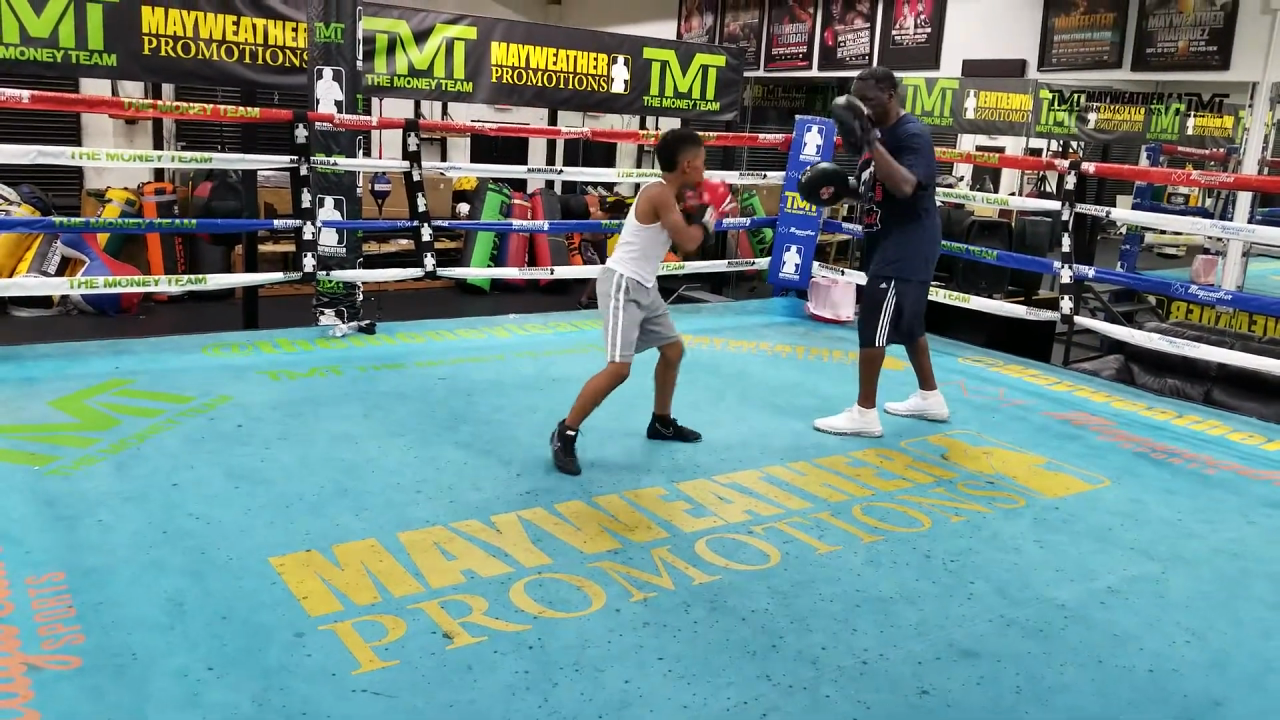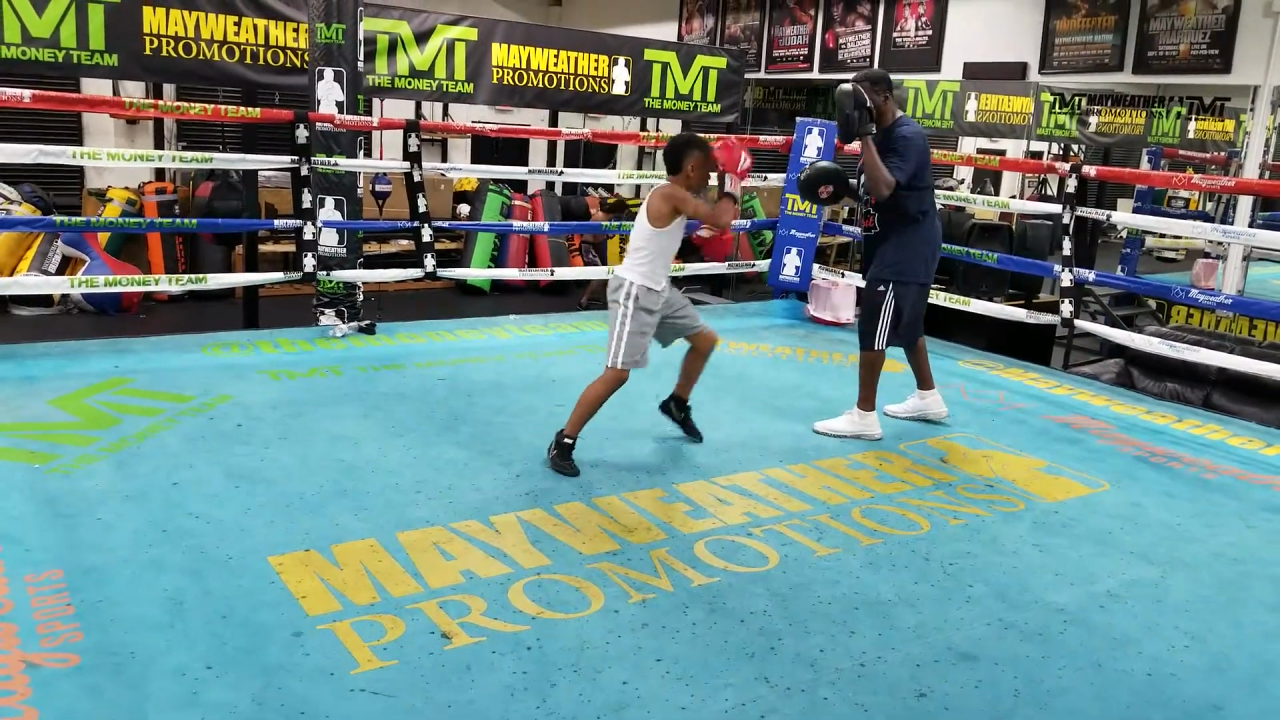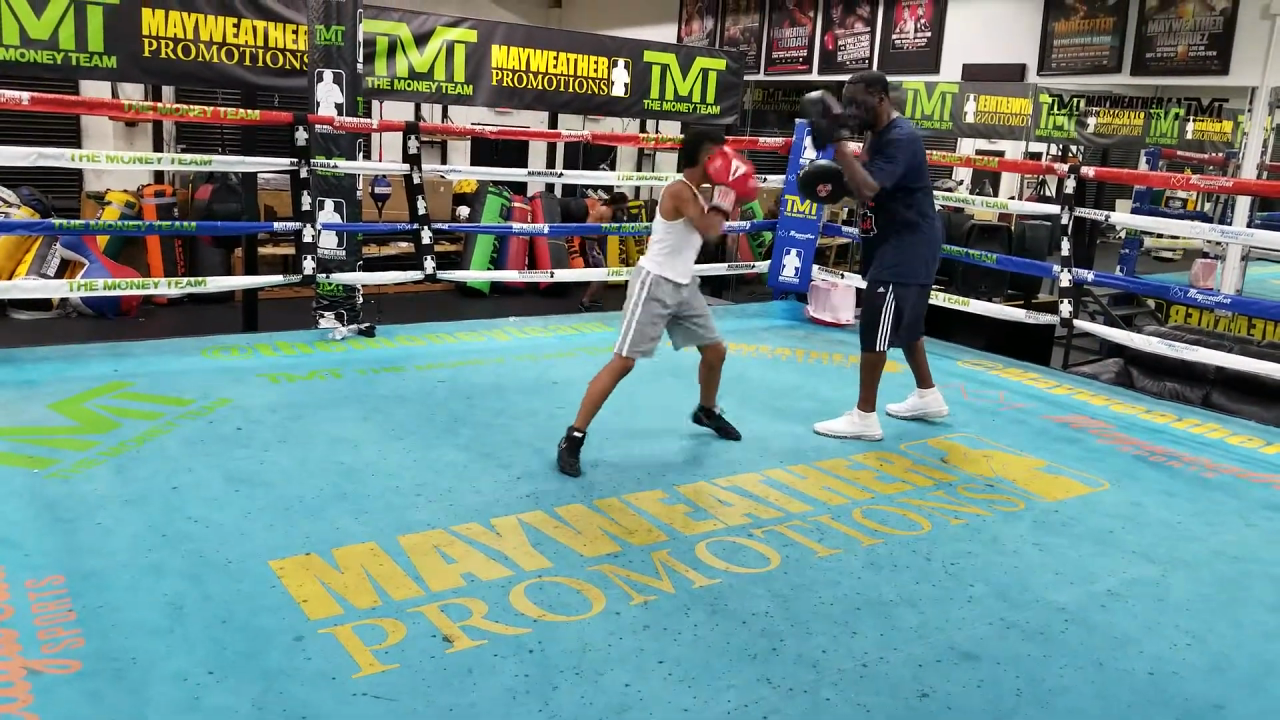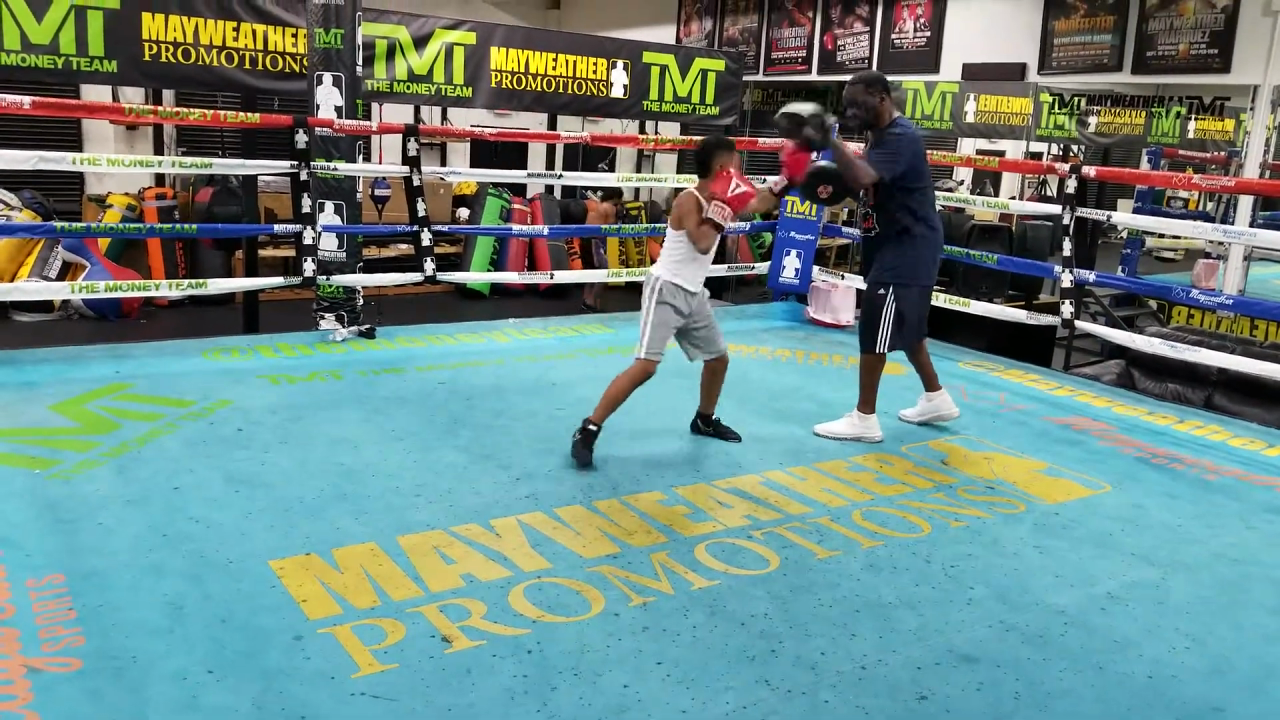
dt=0.1s
person 1, frame 1
left shoulder: (912, 134)
right shoulder: (878, 132)
left elbow: (904, 186)
left wrist: (870, 142)
left hip: (908, 243)
right hip: (890, 241)
left knee: (873, 322)
right knee: (907, 320)
left ankle: (864, 413)
right ankle: (929, 397)
person 1, frame 2
left shoulder: (906, 136)
right shoulder: (882, 133)
left elbow: (883, 187)
right elbow: (871, 186)
left wrist: (865, 134)
left hip: (908, 244)
right hip: (899, 243)
left knee: (874, 325)
right knee: (905, 323)
left ankle: (864, 416)
right ankle: (927, 397)
person 1, frame 3
left shoulder: (900, 138)
right shoulder: (880, 134)
left elbow: (867, 188)
right elbow: (866, 188)
left wrist: (838, 143)
left hip: (908, 246)
right hip: (900, 244)
left knee: (875, 326)
right knee: (905, 324)
left ankle: (865, 417)
right ankle: (928, 396)
person 1, frame 4
left shoulder: (902, 137)
right shoulder: (884, 135)
left elbow: (861, 175)
right elbow: (868, 185)
left wrist: (827, 137)
left hip: (908, 247)
right hip: (902, 245)
left knee: (875, 330)
right knee: (904, 327)
left ankle: (863, 419)
right ankle: (936, 399)
person 2, frame 1
left shoulder: (662, 192)
right shoulder: (660, 194)
right elbow: (687, 243)
left wrist: (692, 215)
right wrist: (710, 212)
left hip: (643, 285)
right hip: (623, 283)
left knee: (674, 350)
right knee: (618, 368)
left ankle: (661, 422)
right ankle: (566, 433)
person 2, frame 2
left shoulder: (677, 195)
right shoulder: (669, 195)
right elbow: (722, 220)
right wrist: (732, 180)
left hip: (659, 289)
right hip: (633, 289)
left knee: (705, 339)
right knee: (617, 373)
left ankle: (677, 403)
right ankle: (563, 443)
person 2, frame 3
left shoulder: (694, 192)
right shoulder: (679, 190)
right elbow: (710, 229)
left wrist: (730, 192)
right wrist: (727, 189)
left hip: (683, 285)
right hip: (653, 283)
left knee: (716, 351)
right knee: (623, 361)
left ankle: (707, 411)
right ankle: (573, 438)
person 2, frame 4
left shoulder: (710, 199)
right shoulder: (689, 200)
left elbow: (751, 206)
right elbow: (702, 245)
right wrist: (723, 206)
left hip: (694, 293)
right hip: (665, 290)
left knee: (718, 359)
right knee: (645, 367)
left ankle: (705, 420)
right ankle: (587, 431)
